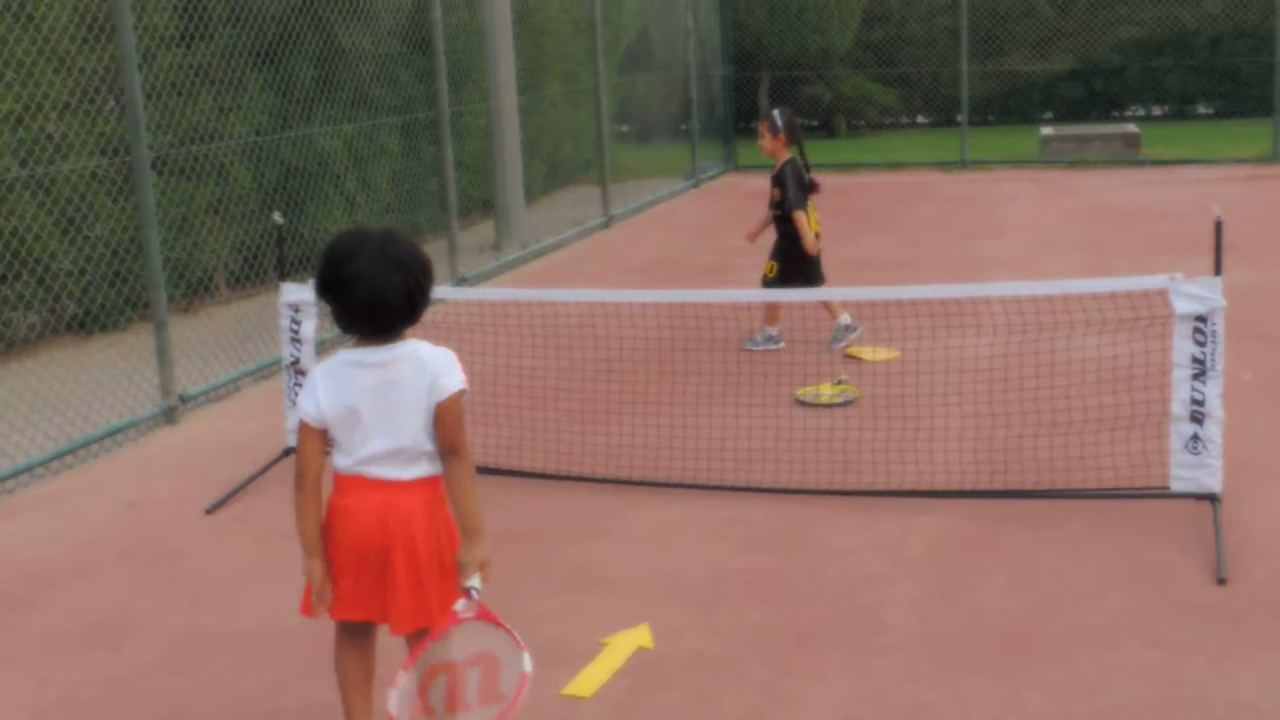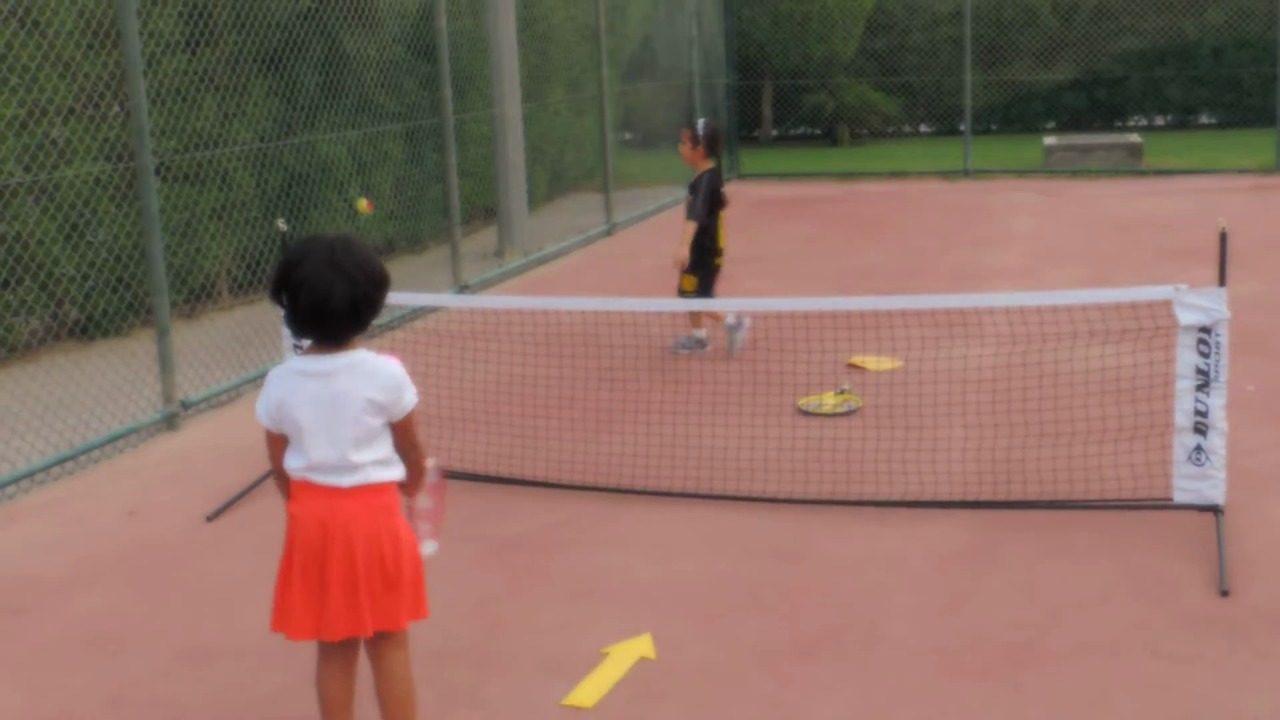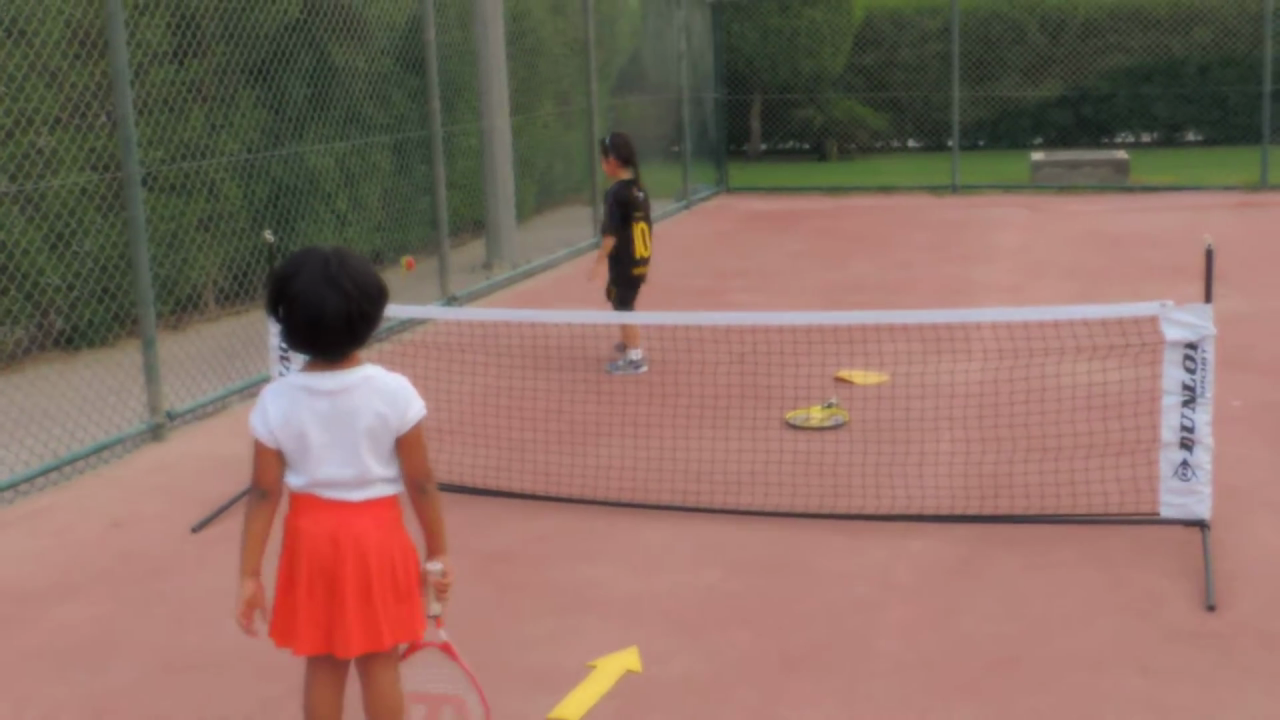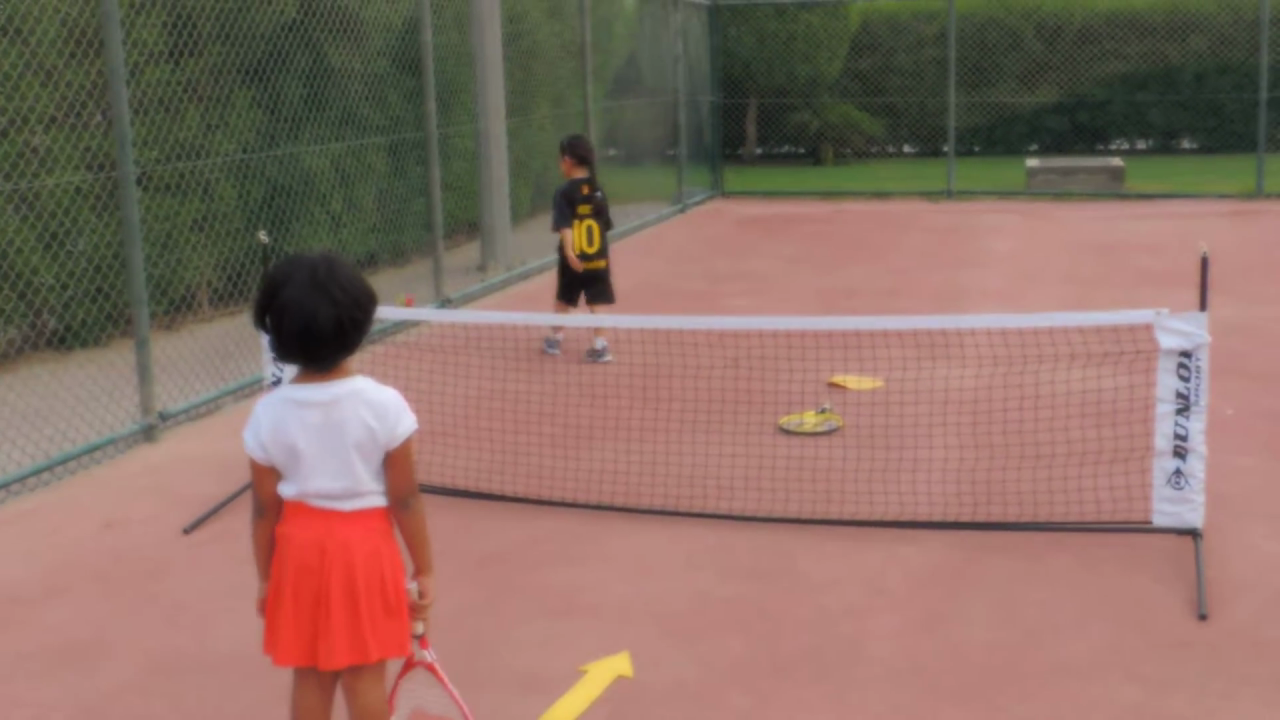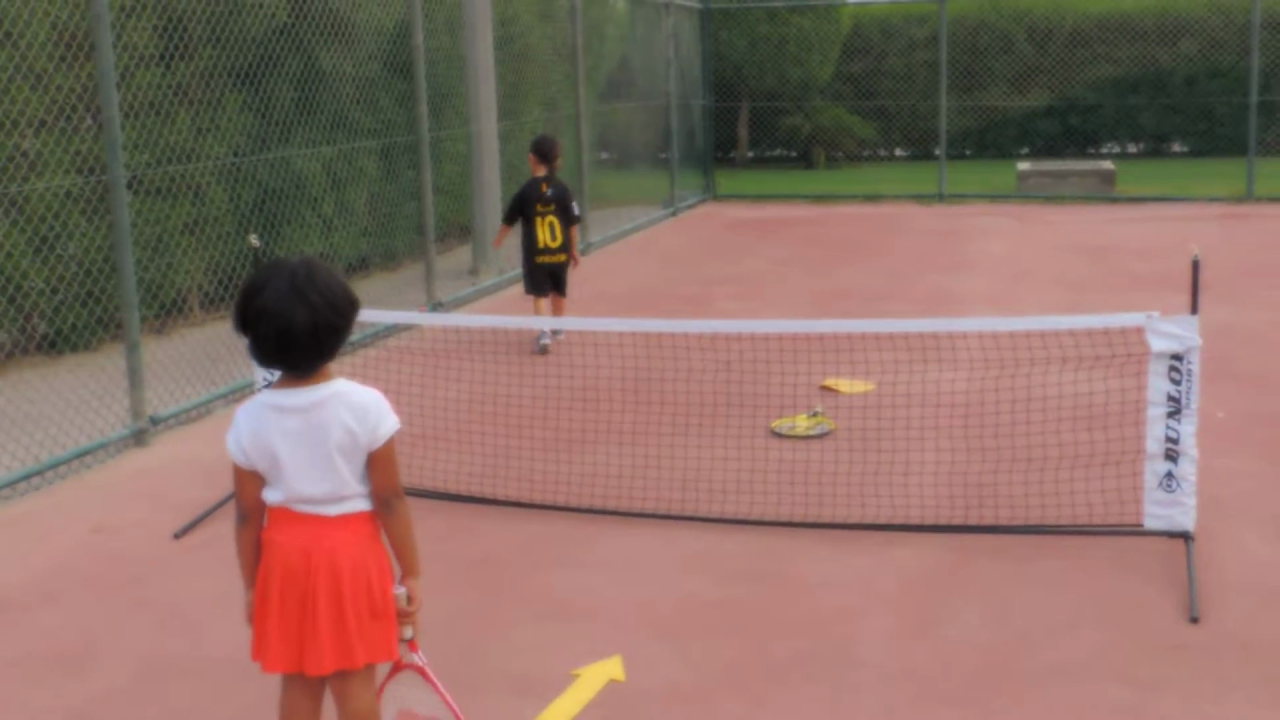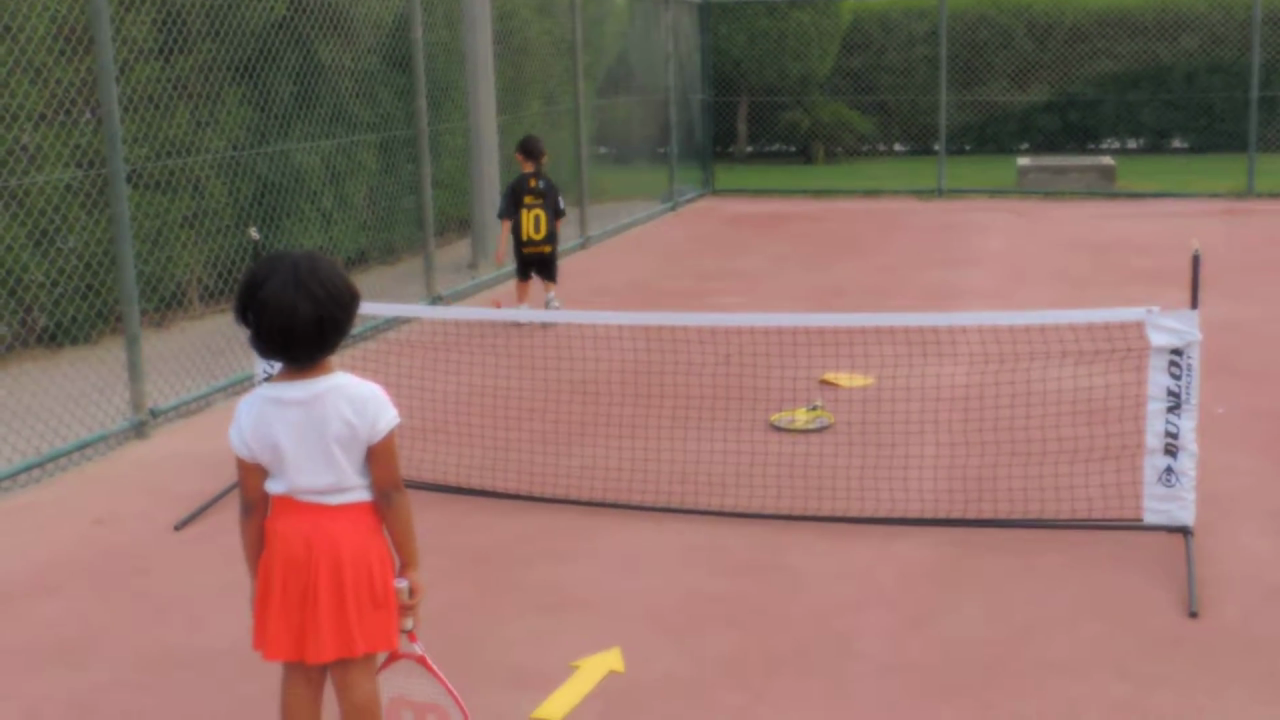
dt=0.5s
person 1, frame 1
left shoulder: (324, 379)
right shoulder: (437, 365)
left elbow: (308, 473)
right elbow: (454, 454)
left wrist: (312, 555)
right wrist: (473, 534)
left hip: (355, 515)
right hip: (419, 513)
left knee: (353, 635)
right knee: (430, 641)
person 1, frame 2
left shoulder: (279, 384)
right shoulder: (385, 374)
left elbow: (280, 469)
right elbow: (410, 452)
right wrist: (416, 483)
left hip: (311, 520)
right hip: (374, 518)
left knee: (333, 647)
right knee: (388, 645)
person 1, frame 3
left shoulder: (277, 400)
right shoulder: (393, 391)
left elbow: (264, 494)
right elbow: (420, 483)
left wrist: (250, 574)
right wrist: (438, 554)
left hip: (311, 537)
right hip: (376, 534)
left knee: (322, 662)
right knee: (378, 661)
person 1, frame 4
left shoulder: (269, 413)
right shoulder: (383, 404)
left elbow: (264, 509)
right elbow: (404, 499)
left wrist: (265, 577)
right wrist: (423, 569)
left hip: (301, 547)
right hip: (363, 547)
left knee: (310, 672)
right knee: (364, 673)
person 1, frame 5
left shoulder: (250, 419)
right shoulder: (365, 406)
left elbow: (248, 514)
right elbow: (389, 500)
left wrist: (251, 585)
right wrist: (411, 572)
left hip: (287, 555)
right hip: (350, 553)
left knee: (299, 680)
right knee: (354, 679)
person 1, frame 6
left shoulder: (252, 411)
right shoulder: (365, 399)
left elbow: (252, 506)
right elbow: (390, 493)
left wrist: (256, 575)
right wrist: (409, 564)
left hip: (289, 542)
right hip: (352, 542)
left knee: (300, 669)
right knee: (355, 670)
person 2, frame 1
left shoulder: (789, 170)
right shoulder: (783, 169)
left elbow: (797, 206)
left wrist: (805, 234)
right wrist: (759, 228)
left hip: (793, 240)
right hip: (790, 238)
left knee: (772, 285)
right knee: (813, 285)
left ankle: (771, 335)
right ankle: (846, 324)
person 2, frame 2
left shoulder: (704, 181)
right shoulder: (708, 177)
left elbow: (694, 216)
left wrist: (683, 247)
right wrist: (687, 247)
left hip: (704, 250)
right hip: (707, 247)
left knee: (693, 296)
right knee: (694, 295)
left ankle: (733, 321)
right ankle: (698, 336)
person 2, frame 3
left shoulder: (615, 193)
right shoulder: (640, 190)
left elbow: (610, 233)
left wrist: (599, 261)
left hip: (623, 261)
right hip: (641, 260)
left knee: (623, 309)
right knee: (624, 304)
left ankle: (635, 358)
right ankle: (628, 342)
person 2, frame 4
left shoulder: (565, 193)
right shoulder: (599, 192)
left elbow: (564, 227)
left wrist: (569, 253)
left hip: (573, 260)
right hip: (599, 259)
left knee: (563, 300)
right knee: (598, 303)
left ankle: (555, 339)
right ankle: (600, 345)
person 2, frame 5
left shoulder: (525, 191)
right shoulder: (562, 190)
left elbow: (508, 221)
right elbow: (573, 224)
left wrist: (498, 241)
right wrist: (574, 250)
left hip: (536, 255)
right hip: (560, 253)
left knee: (539, 295)
right knee: (558, 291)
left ankle: (545, 331)
right ankle: (556, 327)
person 2, frame 6
left shoulder: (515, 187)
right shoulder: (550, 186)
left elbow: (506, 219)
right elbow: (558, 217)
left wrist: (501, 247)
right wrist: (552, 239)
left hip: (524, 245)
right hip: (547, 244)
left knee: (523, 277)
right knee: (548, 275)
left ankle: (523, 309)
right ankle: (551, 296)
